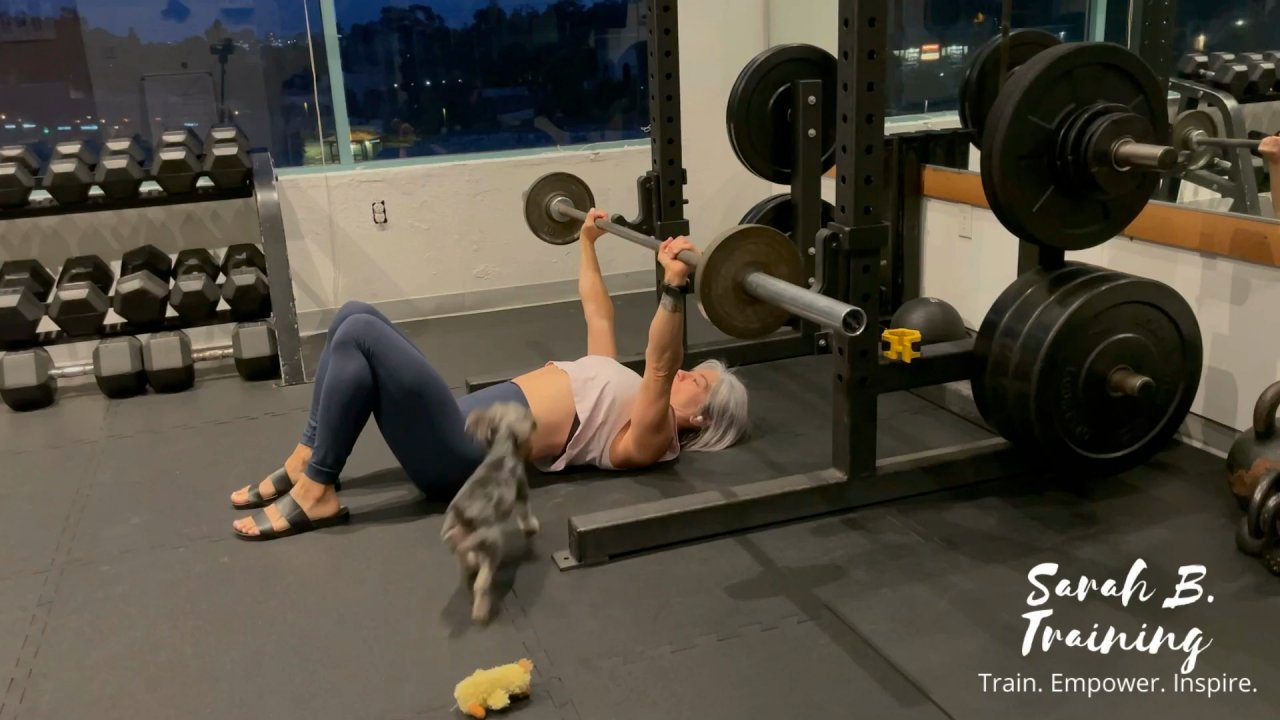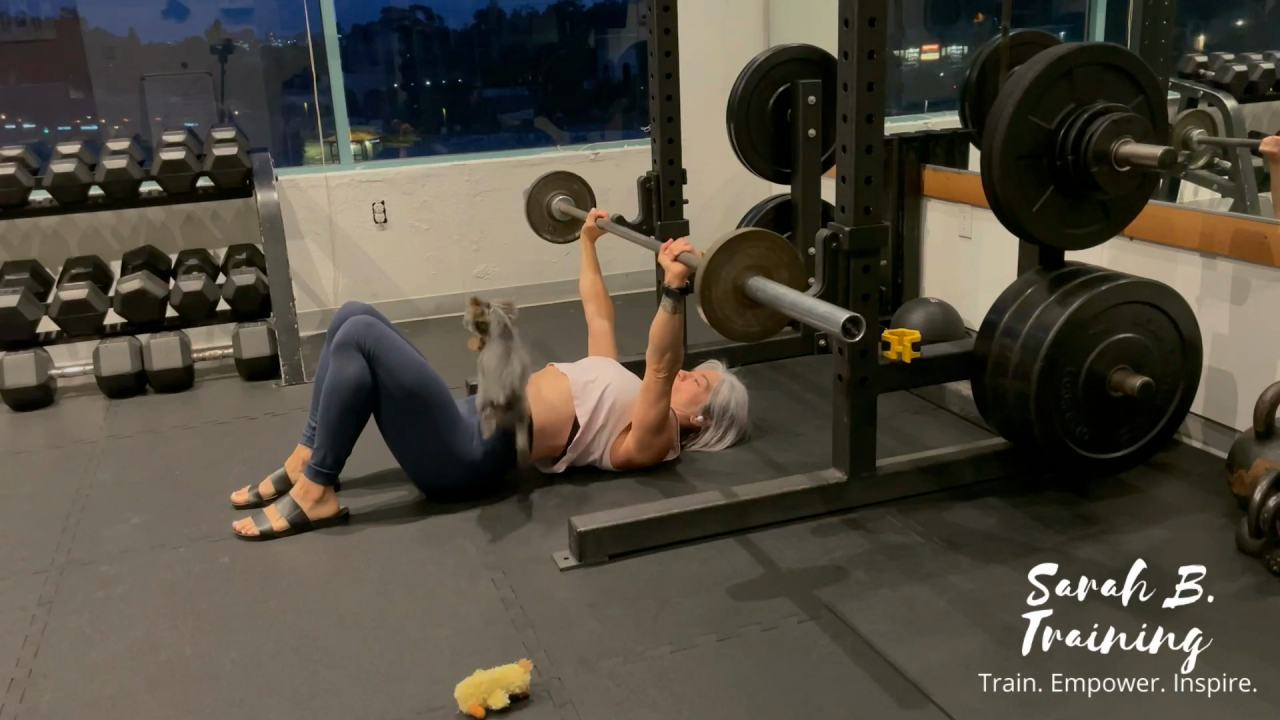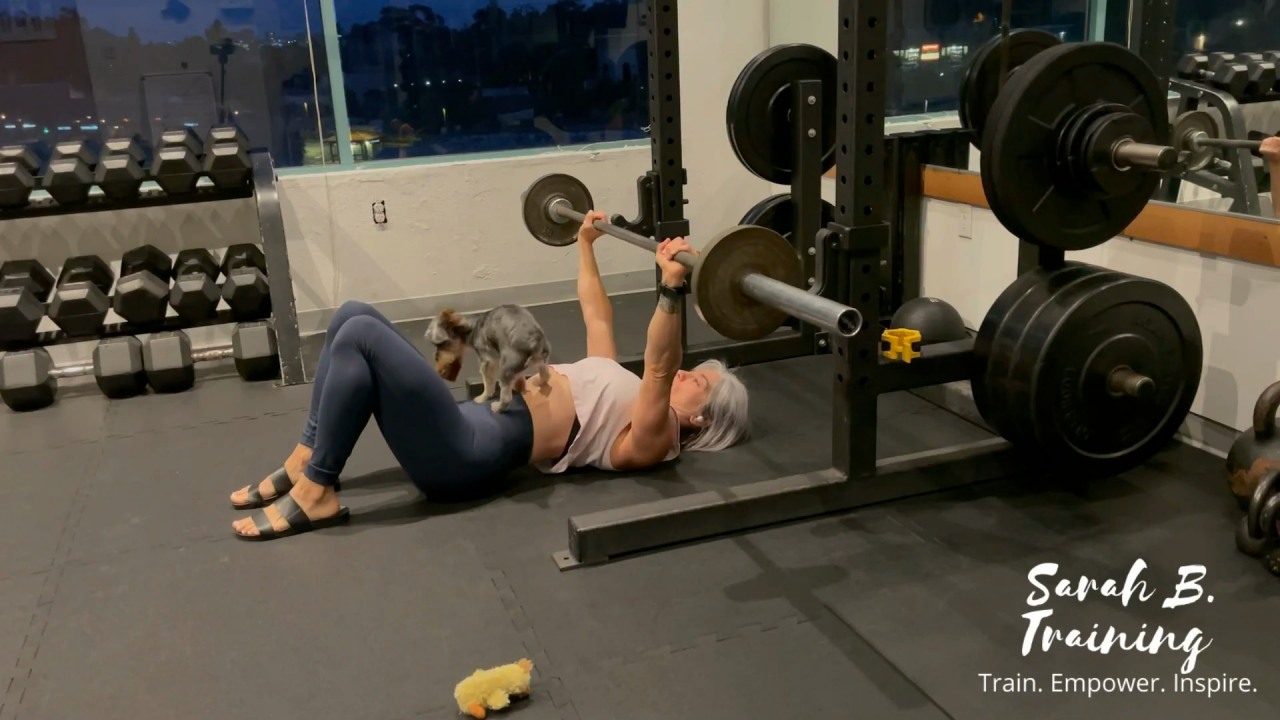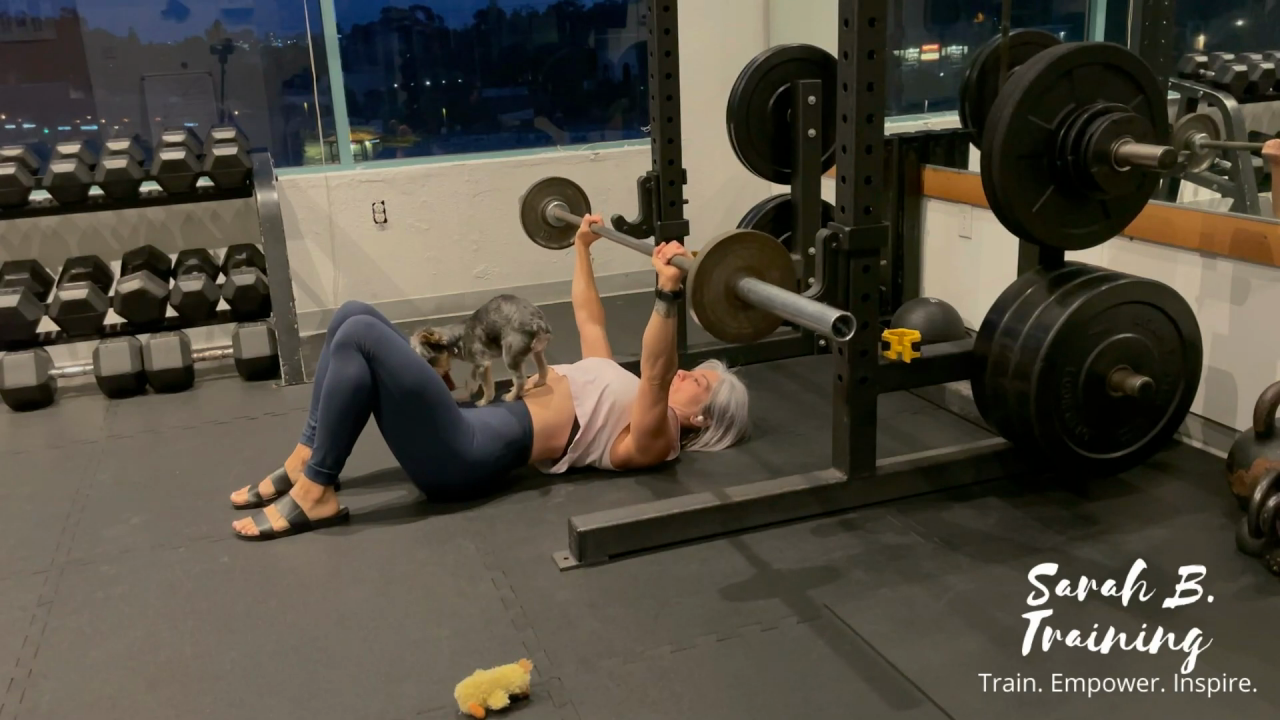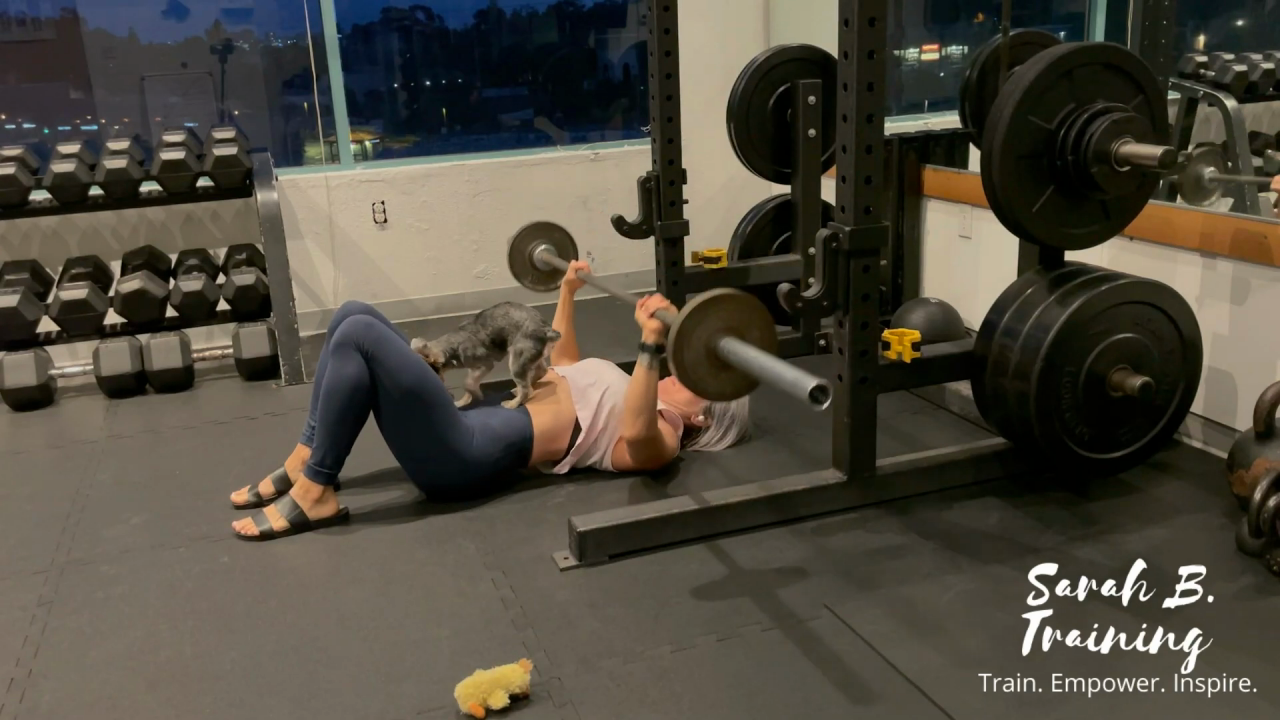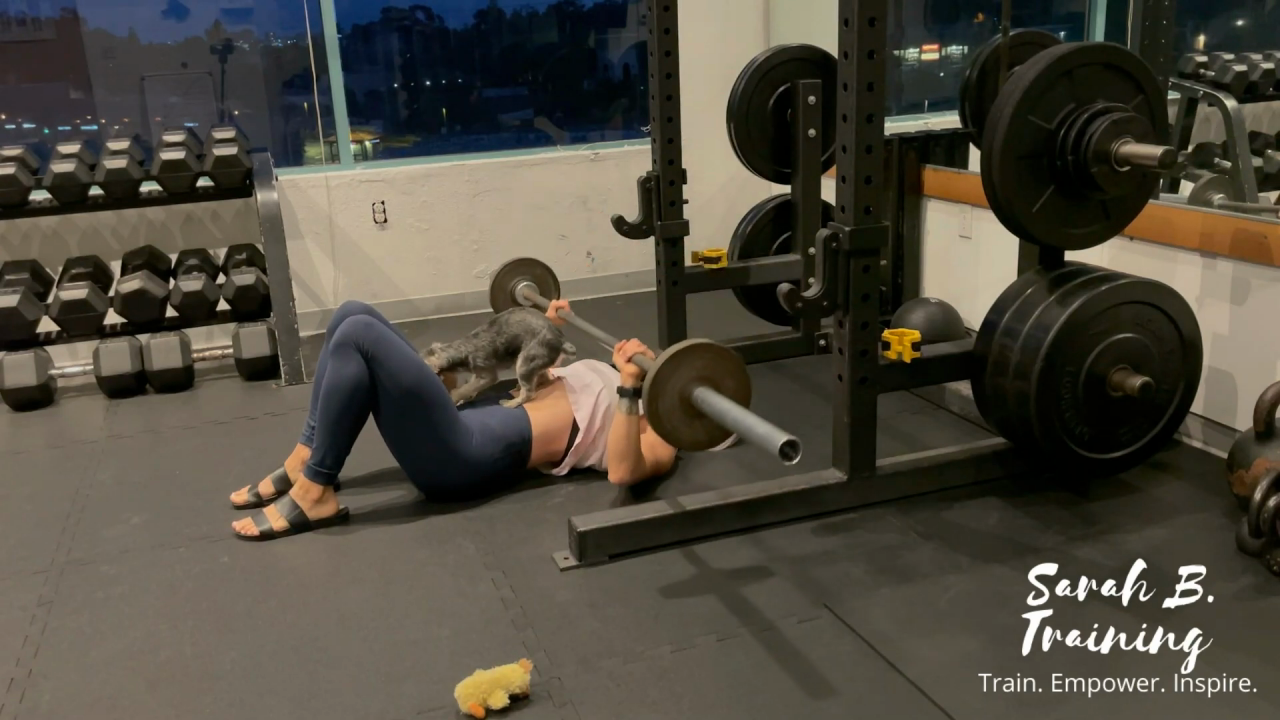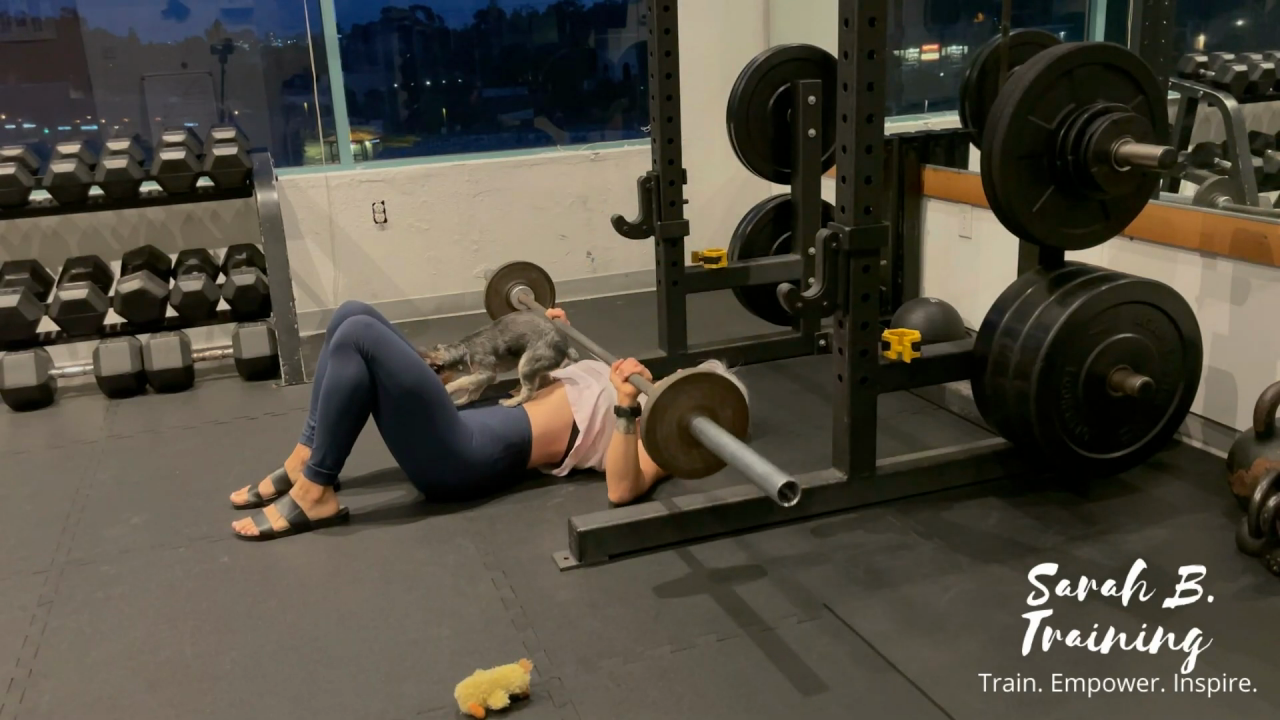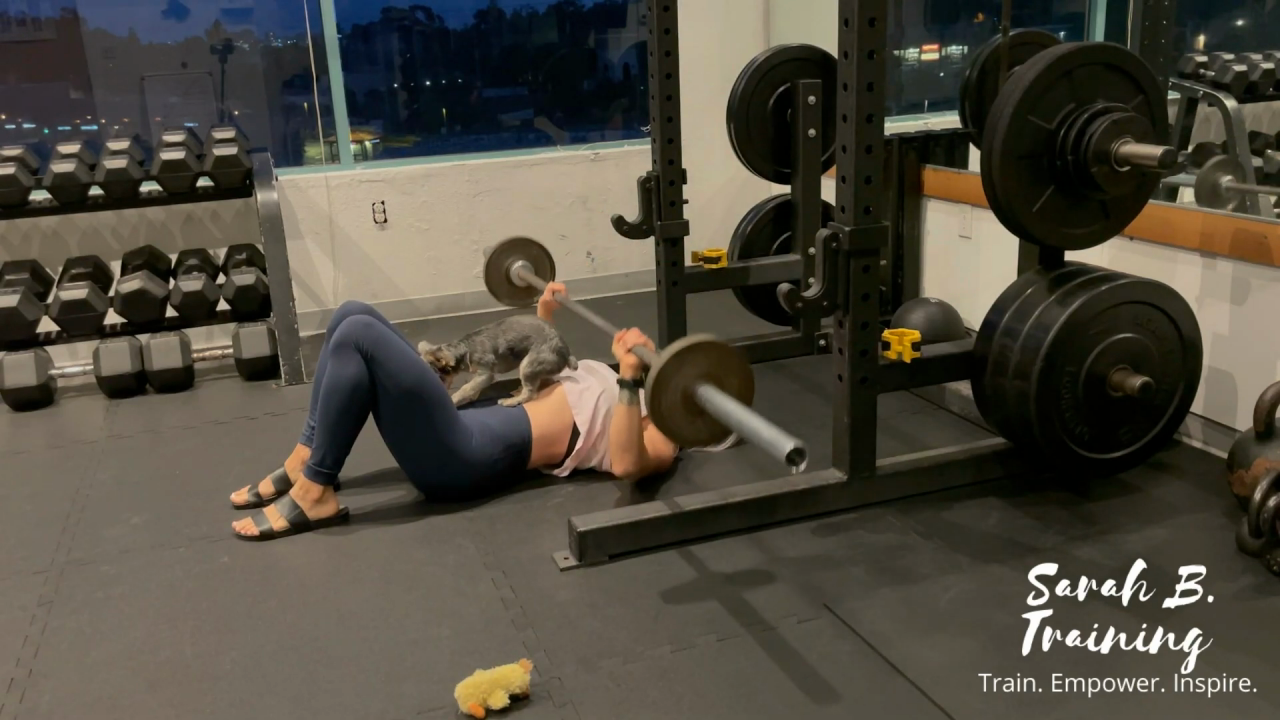
dt=0.3s
person 1, frame 1
left shoulder: (649, 437)
right shoulder: (620, 389)
left elbow: (661, 367)
right elbow: (597, 314)
left wrist: (673, 286)
right wrist: (587, 242)
left hip: (464, 452)
right hip: (465, 422)
left knee: (359, 333)
right knee: (355, 316)
left ankle: (316, 494)
right ankle: (305, 462)
person 1, frame 2
left shoulder: (651, 439)
right shoulder: (620, 388)
left elbow: (662, 369)
right elbow: (599, 315)
left wrist: (675, 287)
right wrist: (588, 242)
left hip: (465, 454)
right hip: (466, 422)
left knee: (360, 335)
right knee: (353, 316)
left ankle: (315, 494)
right ankle: (304, 462)
person 1, frame 3
left shoulder: (653, 437)
right shoulder: (625, 394)
left elbow: (660, 367)
right elbow: (597, 316)
left wrist: (672, 287)
right wrist: (586, 244)
left hip: (465, 454)
right hip: (465, 421)
left knee: (360, 335)
right knee: (354, 316)
left ankle: (315, 493)
right ankle: (304, 462)
person 1, frame 4
left shoulder: (653, 439)
right shoulder: (622, 389)
left elbow: (656, 373)
right elbow: (589, 320)
left wrist: (668, 292)
right wrist: (583, 248)
left hip: (465, 455)
right hip: (467, 420)
left knee: (359, 335)
right knee: (354, 315)
left ankle: (314, 493)
right ankle: (303, 462)
person 1, frame 5
left shoulder: (661, 439)
right shoulder: (627, 389)
left elbow: (635, 433)
right elbow: (560, 361)
left wrist: (654, 341)
right wrist: (568, 293)
left hip: (465, 455)
right hip: (466, 421)
left knee: (359, 333)
right knee: (353, 315)
left ankle: (314, 495)
right ankle: (303, 463)
person 1, frame 6
left shoulder: (656, 443)
right shoulder: (632, 415)
left elbow: (622, 473)
left wrist: (629, 388)
left hip: (464, 456)
right hip: (462, 423)
left knee: (357, 335)
right knee: (353, 316)
left ankle: (313, 495)
right ankle: (301, 465)
person 1, frame 7
right shoulder: (645, 403)
left elbow: (622, 490)
left wrist: (629, 406)
left hip: (466, 457)
right hip: (464, 425)
left knee: (360, 334)
right knee: (354, 315)
left ankle: (315, 496)
right ankle: (303, 465)
person 1, frame 8
left shoulder: (658, 437)
right shoulder: (625, 395)
left elbow: (627, 466)
left wrist: (632, 378)
right wrist: (544, 316)
left hip: (465, 457)
right hip: (469, 421)
left knee: (356, 335)
right knee: (354, 316)
left ankle: (314, 494)
right ankle: (299, 465)
